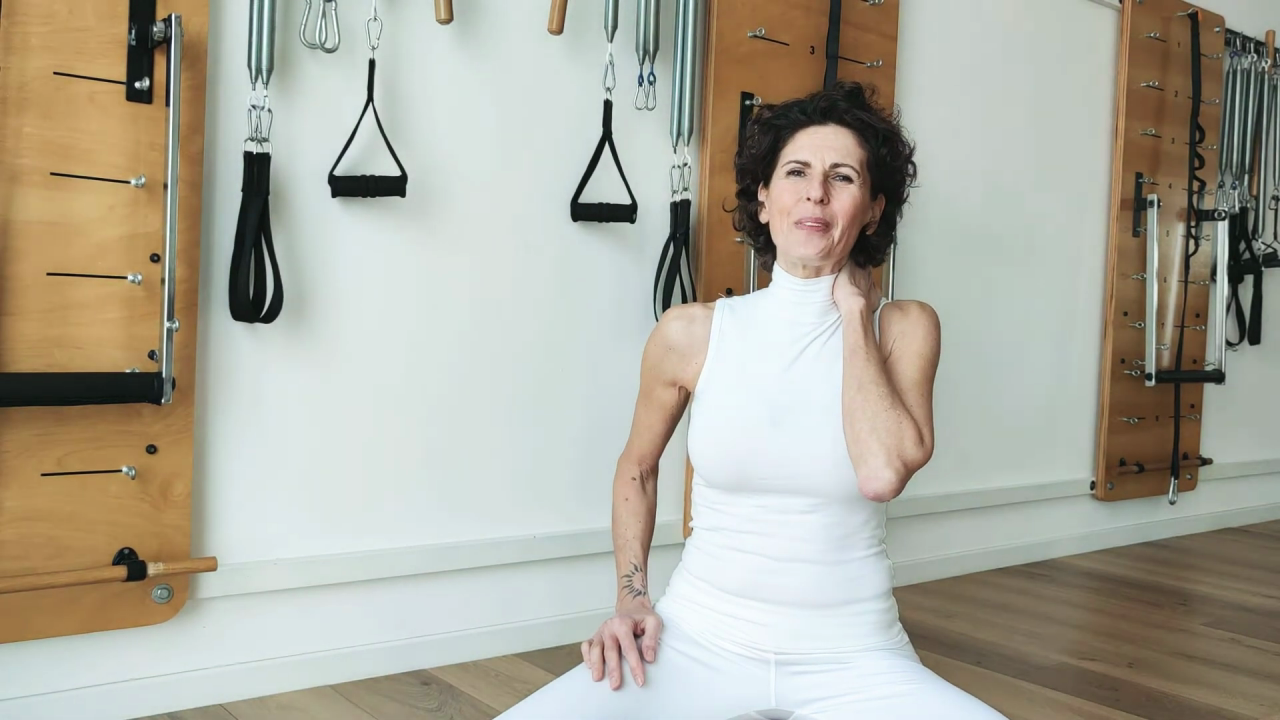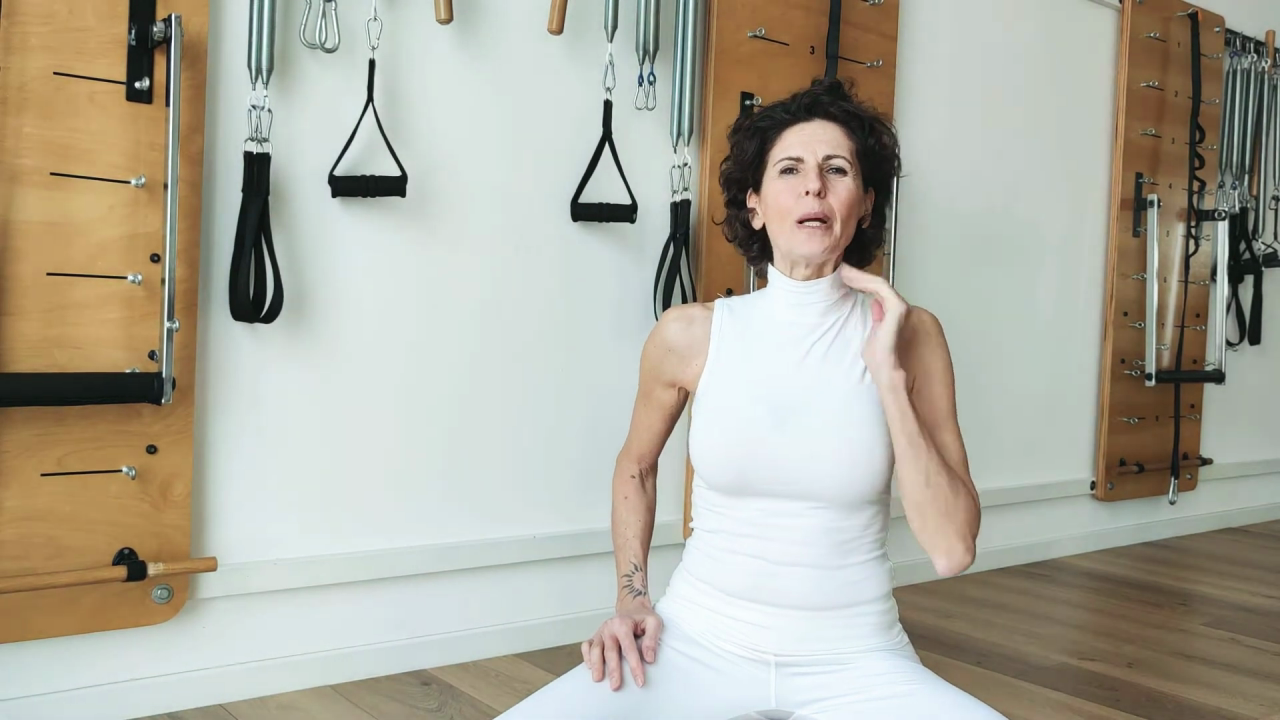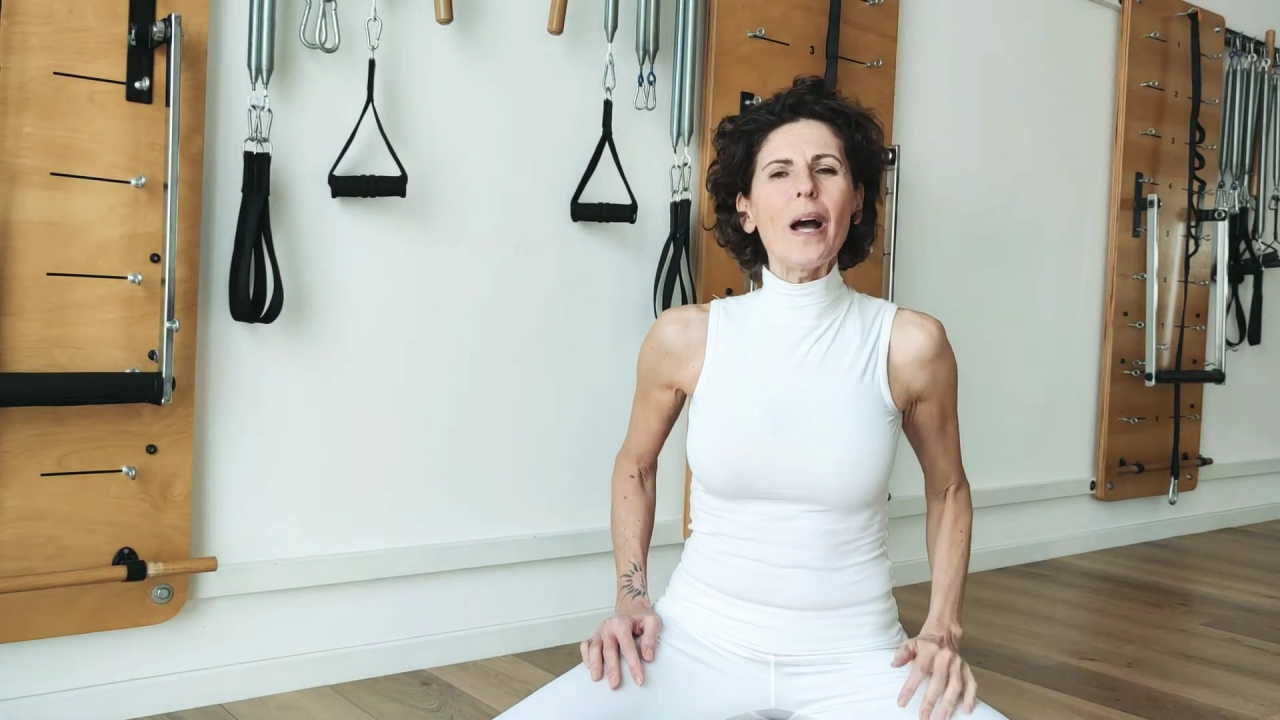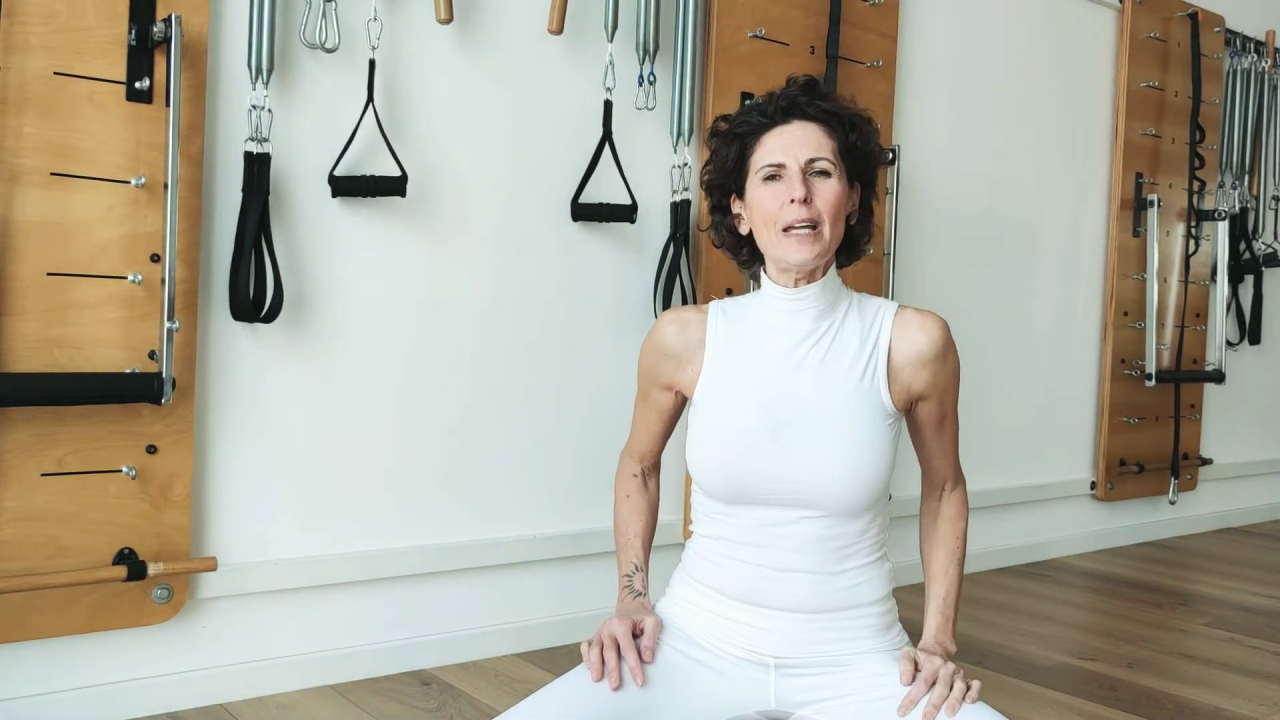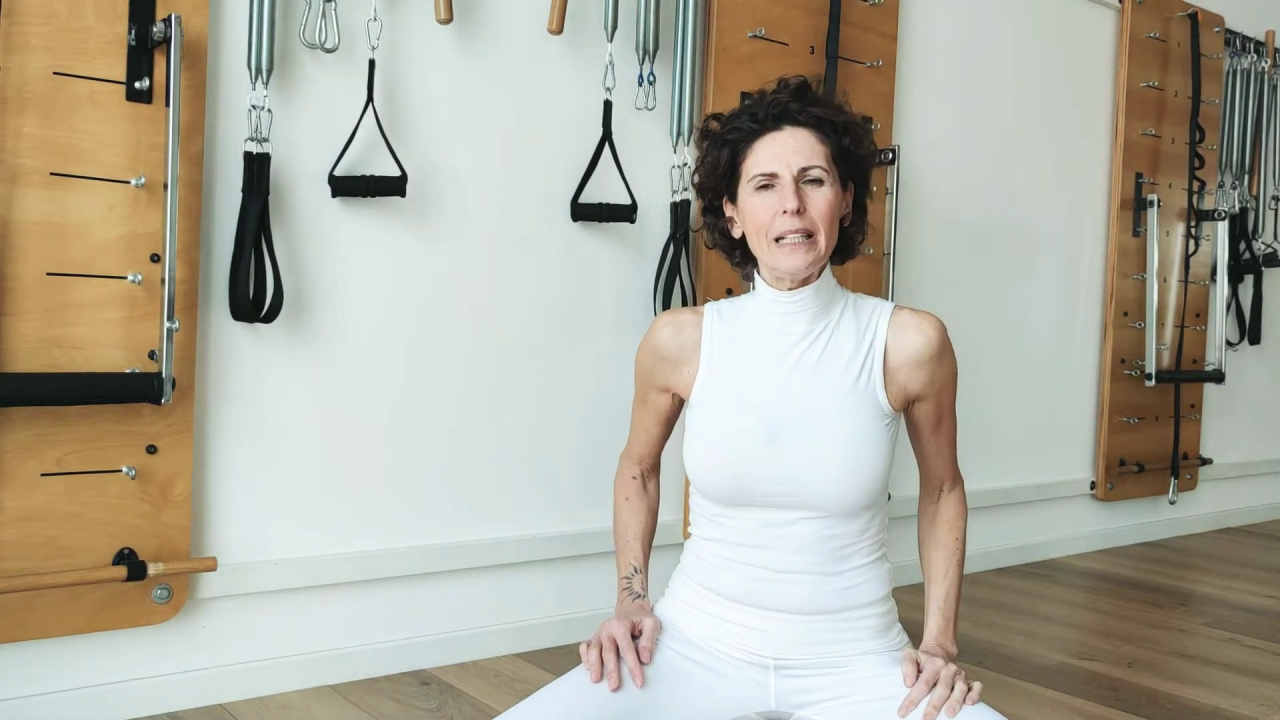
dt=0.4s
person 1, frame 1
left shoulder: (905, 327)
right shoulder: (690, 332)
left elbow: (883, 473)
right elbow: (637, 467)
left wrist: (854, 310)
right wrist: (630, 598)
left hip: (852, 659)
right hip: (699, 640)
person 1, frame 2
left shoulder: (909, 335)
right shoulder: (689, 334)
left elbow: (951, 549)
right elbow: (636, 466)
left wrist: (891, 380)
right wrist: (631, 598)
left hip: (852, 661)
right hip: (699, 642)
person 1, frame 3
left shoulder: (909, 343)
right shoulder: (684, 335)
left elbow: (948, 488)
right elbow: (634, 467)
left wrist: (942, 628)
right wrist: (630, 599)
left hip: (851, 659)
right hip: (699, 642)
person 1, frame 4
left shoulder: (912, 342)
right shoulder: (683, 337)
left elbow: (944, 487)
right elbow: (639, 464)
left wrist: (938, 641)
right wrist: (631, 599)
left hip: (851, 660)
right hip: (699, 642)
person 1, frame 5
left shoulder: (908, 342)
right shoulder: (678, 339)
left elbow: (942, 488)
right elbow: (638, 468)
left wrist: (940, 643)
right wrist: (630, 601)
left hip: (851, 662)
right hip: (698, 645)
